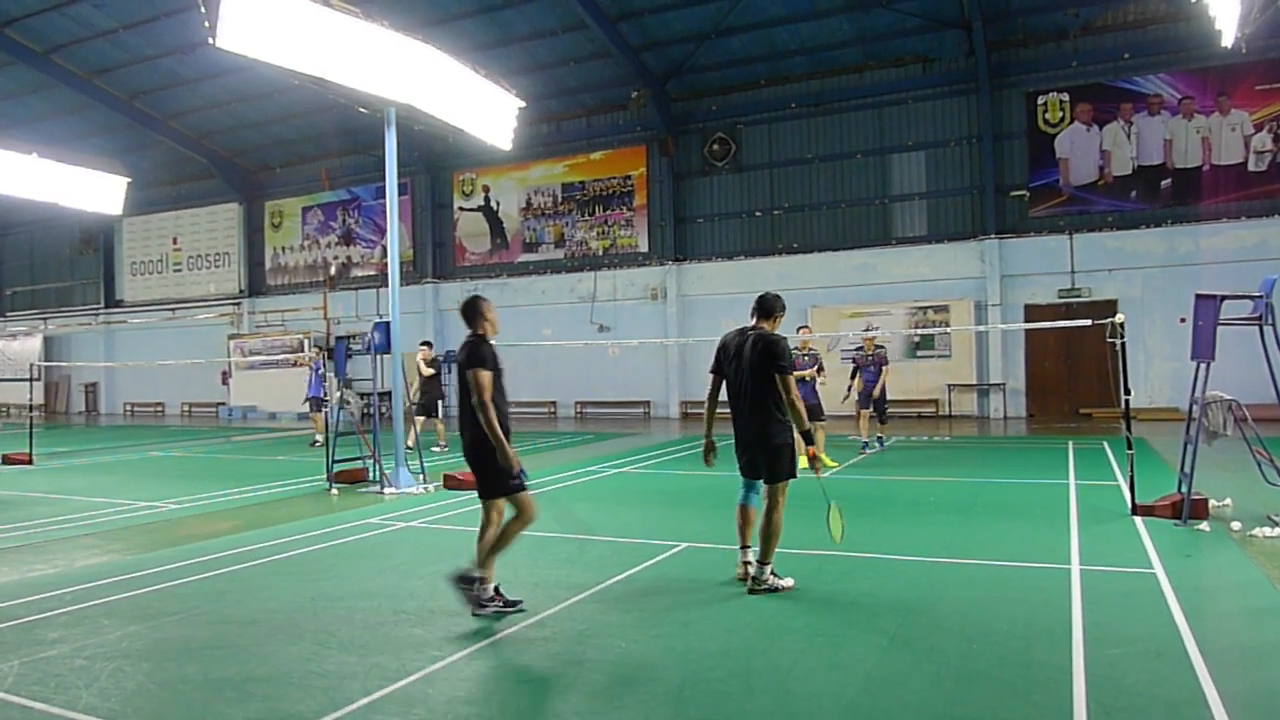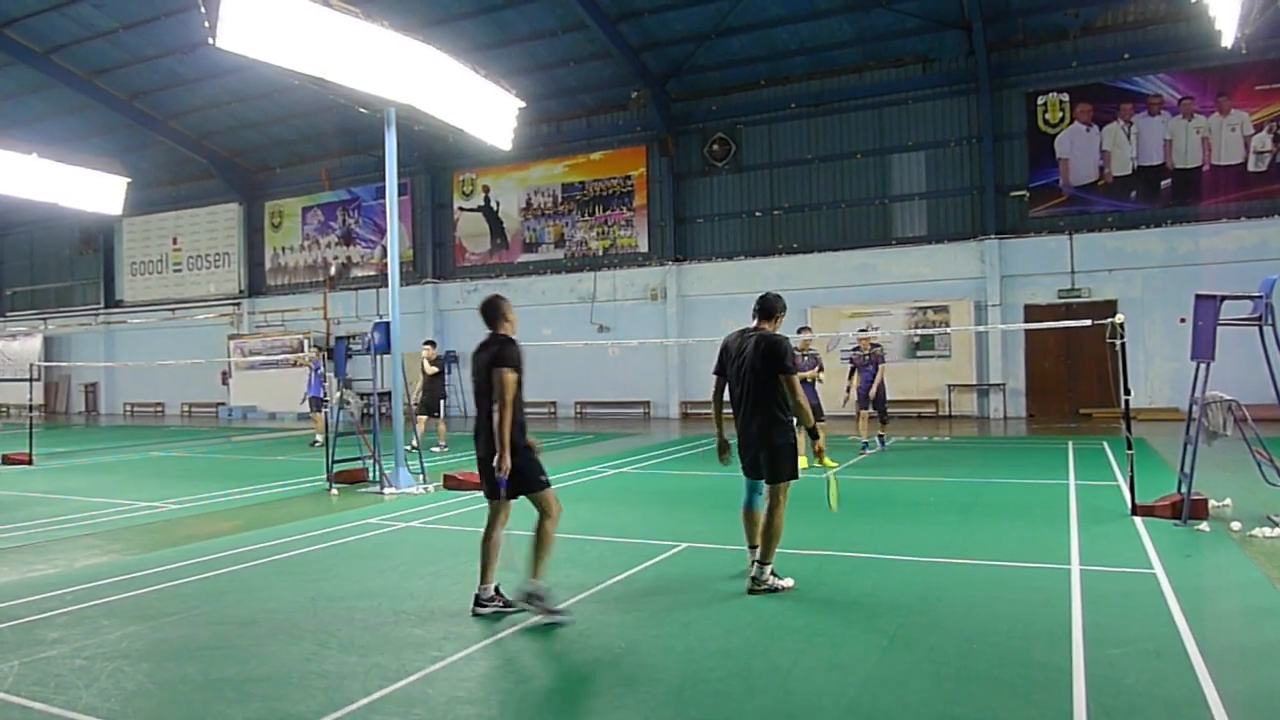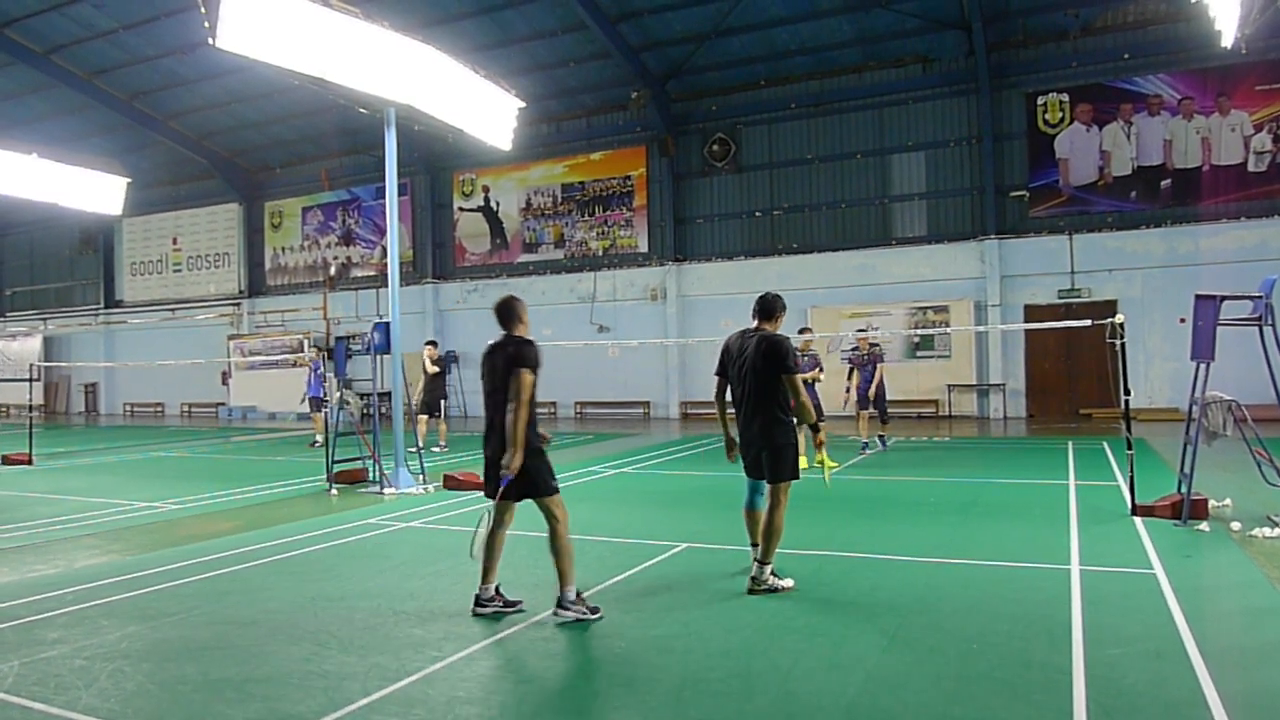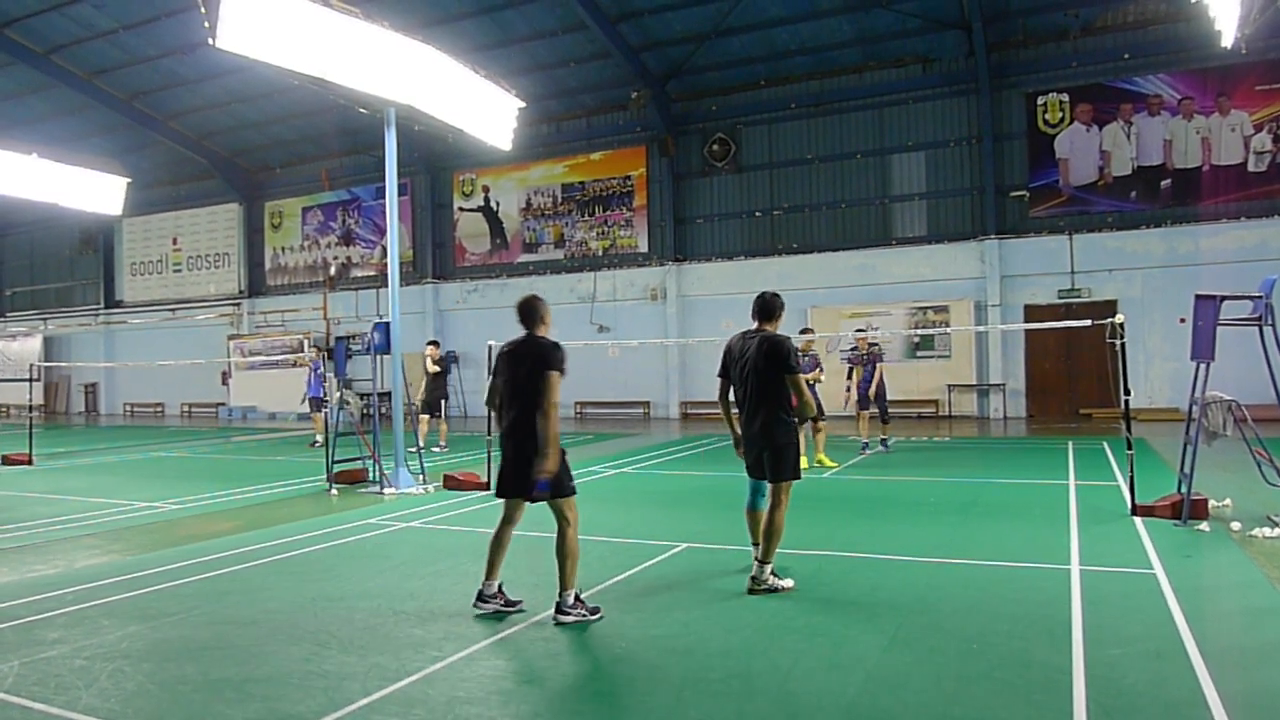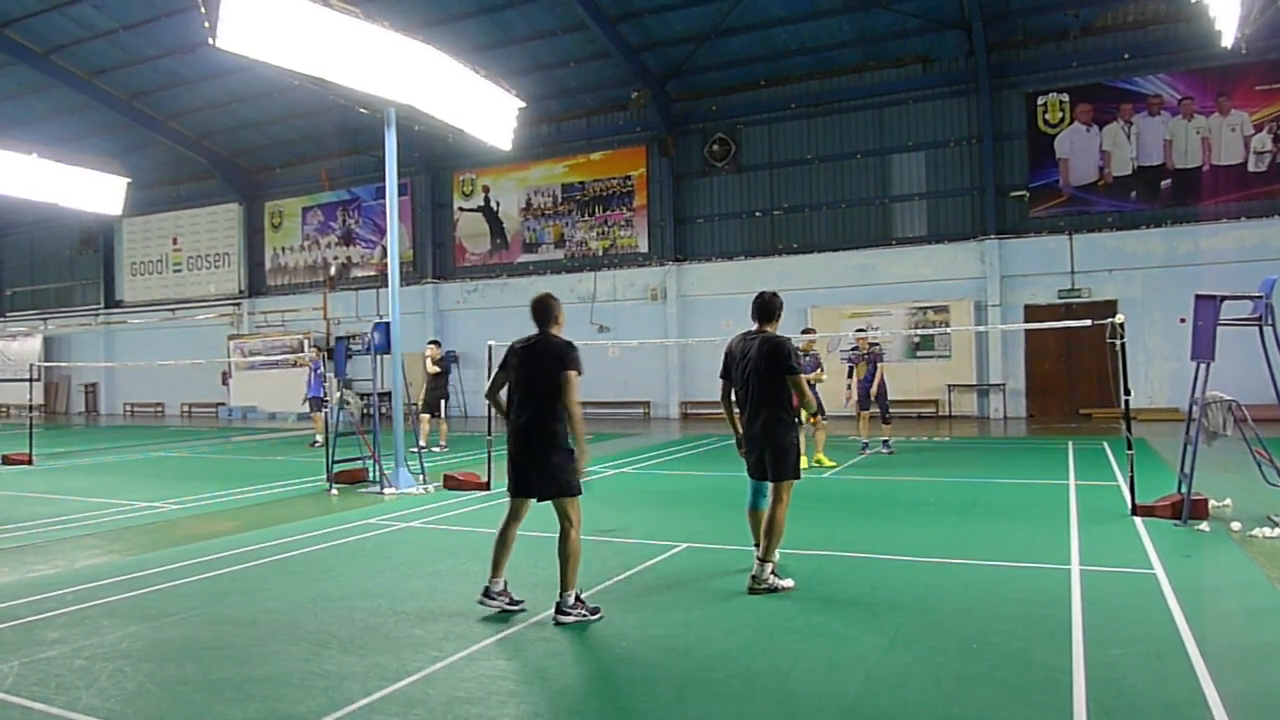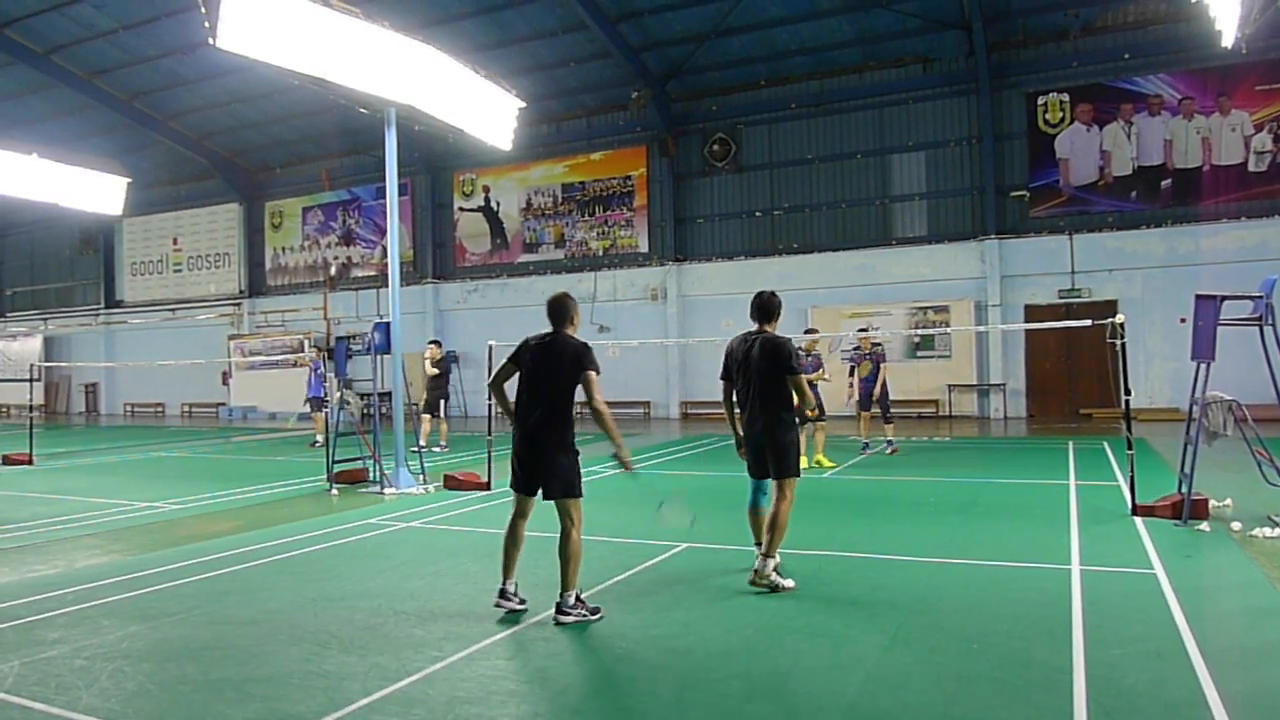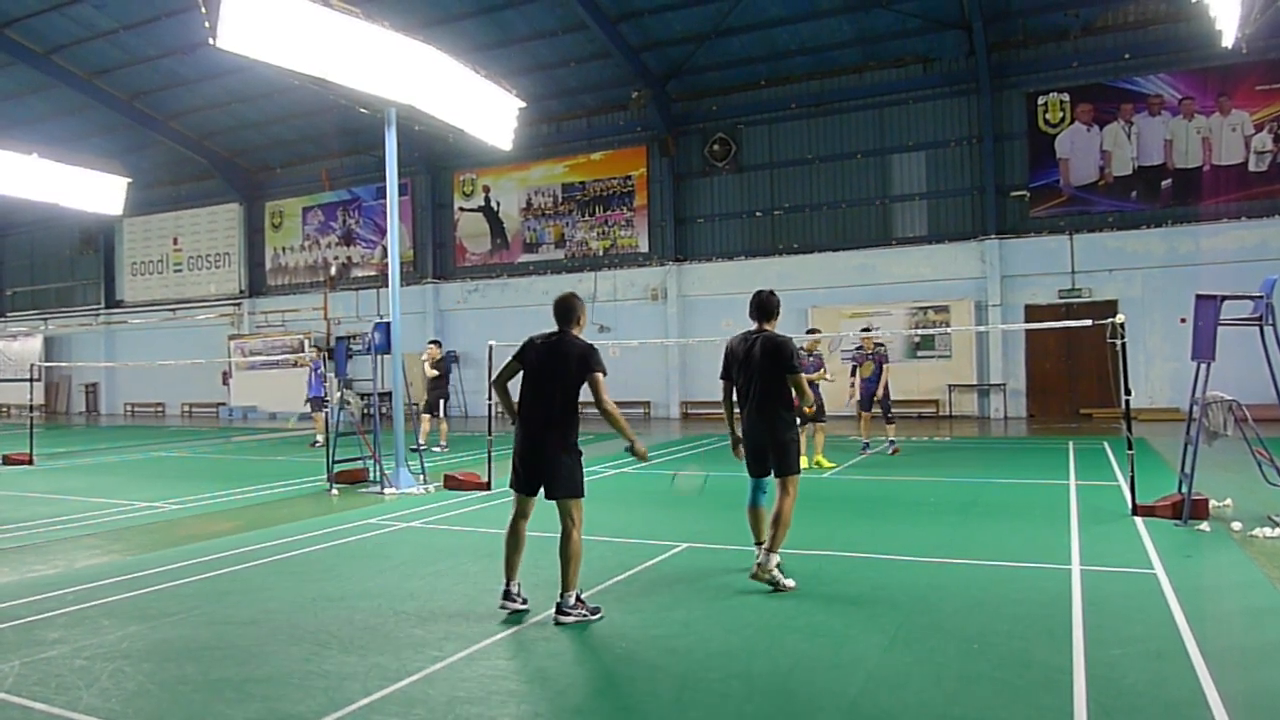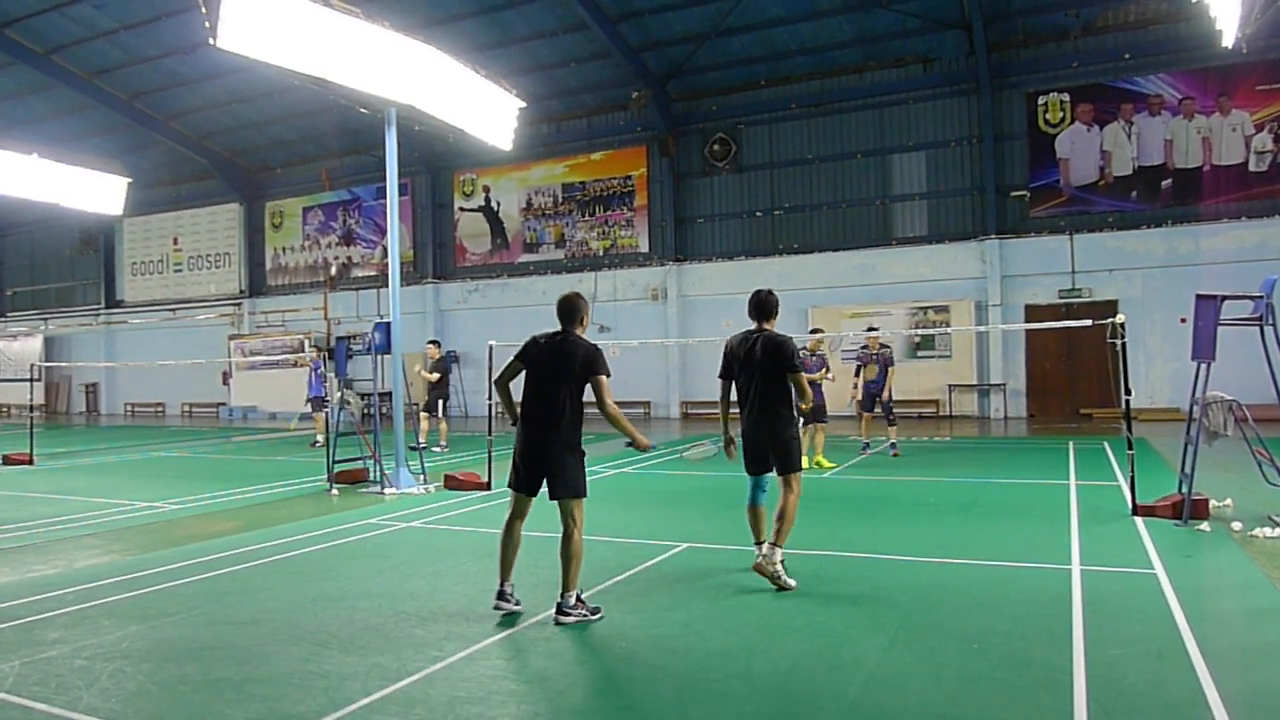
dt=0.1s
person 1, frame 1
left shoulder: (472, 348)
right shoulder: (480, 347)
right elbow: (482, 401)
right wrist: (502, 445)
left hip: (480, 445)
right hip: (489, 446)
left knee: (493, 516)
right knee: (526, 512)
left ankle: (486, 593)
right ankle: (473, 575)
person 1, frame 2
left shoulder: (483, 349)
right shoulder: (507, 347)
right elbow: (503, 401)
right wrist: (506, 450)
left hip: (488, 445)
right hip: (508, 445)
left knee: (498, 517)
right knee: (550, 510)
left ankle: (485, 594)
right ankle: (534, 589)
person 1, frame 3
left shoulder: (491, 351)
right shoulder: (524, 348)
right elbow: (519, 401)
right wrist: (515, 450)
left hip: (495, 446)
right hip: (519, 447)
left knee: (502, 518)
right knee: (558, 519)
left ankle: (486, 594)
right ankle: (568, 599)
person 1, frame 4
left shoulder: (507, 351)
right shoulder: (550, 350)
left elbow: (493, 399)
right elbow: (549, 405)
right wrist: (551, 452)
left hip: (510, 447)
right hip: (539, 448)
left knee: (509, 518)
right knee: (568, 521)
left ankle: (489, 591)
right ankle: (568, 602)
person 1, frame 5
left shoulder: (517, 349)
right shoulder: (564, 350)
left elbow: (492, 393)
right elbow: (570, 404)
right wrist: (581, 451)
left hip: (518, 444)
right hip: (551, 447)
left knee: (514, 515)
right knee: (571, 522)
left ankle: (495, 588)
right ankle: (568, 602)
person 1, frame 6
left shoulder: (529, 345)
right shoulder: (579, 351)
left elbow: (494, 385)
right elbow: (595, 403)
right wrist: (619, 446)
left hip: (524, 443)
right hip: (556, 446)
left knee: (519, 515)
right knee: (572, 522)
left ankle: (507, 589)
right ankle: (568, 602)
person 1, frame 7
left shoulder: (533, 344)
right shoulder: (585, 352)
left elbow: (498, 382)
right elbow: (605, 405)
right wrist: (633, 441)
left hip: (525, 442)
right hip: (559, 446)
left knee: (520, 515)
right knee: (572, 524)
left ankle: (511, 590)
right ankle: (568, 602)
person 1, frame 8
left shoulder: (536, 344)
right shoulder: (590, 353)
left elbow: (500, 382)
right elbow: (607, 407)
left wrist: (517, 418)
right wrist: (636, 437)
left hip: (528, 442)
right hip: (563, 447)
left knee: (516, 515)
right knee: (573, 524)
left ankle: (505, 590)
right ankle: (569, 602)
person 2, frame 1
left shoulder: (727, 341)
right shoulder: (775, 343)
left elbow: (712, 394)
right elbow: (791, 398)
left wrist: (708, 436)
right wrist: (809, 442)
left hip: (743, 434)
right hip: (773, 434)
left knee: (749, 488)
right knee: (775, 499)
left ankle: (745, 560)
right ankle: (762, 575)
person 2, frame 2
left shoulder: (730, 342)
right shoulder: (777, 344)
left elbow: (717, 395)
right elbow: (796, 397)
left wrist: (721, 436)
right wrist: (814, 434)
left hip: (746, 433)
right hip: (776, 433)
left knee: (753, 489)
right knee: (777, 499)
left ankle: (754, 556)
right ankle: (761, 575)
person 2, frame 3
left shoulder: (731, 343)
right shoulder: (779, 344)
left elbow: (719, 395)
right elbow: (798, 396)
left wrist: (727, 434)
right wrist: (816, 429)
left hip: (747, 434)
right hip: (777, 433)
left knee: (755, 489)
right knee: (777, 499)
left ankle: (758, 555)
right ankle: (761, 575)
person 2, frame 4
left shoulder: (733, 344)
right shoulder: (780, 344)
left elbow: (722, 396)
right elbow: (801, 395)
left wrist: (734, 432)
right wrist: (814, 419)
left hip: (750, 432)
right hip: (779, 432)
left knee: (756, 489)
right knee: (778, 499)
left ankle: (760, 553)
right ankle: (761, 575)
person 2, frame 5
left shoulder: (734, 345)
right shoulder: (780, 345)
left elbow: (725, 396)
right elbow: (803, 394)
left wrist: (737, 432)
right wrist: (813, 411)
left hip: (752, 433)
right hip: (780, 432)
left knee: (757, 490)
right knee: (780, 498)
left ankle: (763, 554)
right ankle: (762, 574)
person 2, frame 6
left shoulder: (734, 345)
right shoulder: (781, 346)
left elbow: (726, 397)
right elbow: (804, 395)
left wrist: (736, 432)
right wrist: (810, 407)
left hip: (752, 432)
right hip: (781, 431)
left knee: (757, 489)
right knee: (783, 495)
left ankle: (763, 553)
right ankle: (764, 567)
person 2, frame 7
left shoulder: (734, 345)
right shoulder: (782, 344)
left elbow: (726, 396)
right elbow: (803, 393)
left wrist: (733, 432)
right wrist: (807, 403)
left hip: (751, 430)
right hip: (781, 429)
left knee: (757, 488)
right knee: (786, 492)
left ankle: (763, 552)
right ankle: (767, 562)
person 2, frame 8
left shoulder: (733, 345)
right shoulder: (782, 344)
left elbow: (724, 394)
right elbow: (804, 392)
left wrist: (726, 431)
right wrist: (805, 402)
left hip: (751, 429)
right hip: (781, 428)
left knee: (757, 487)
right knee: (790, 489)
left ankle: (762, 551)
right ankle: (772, 555)
